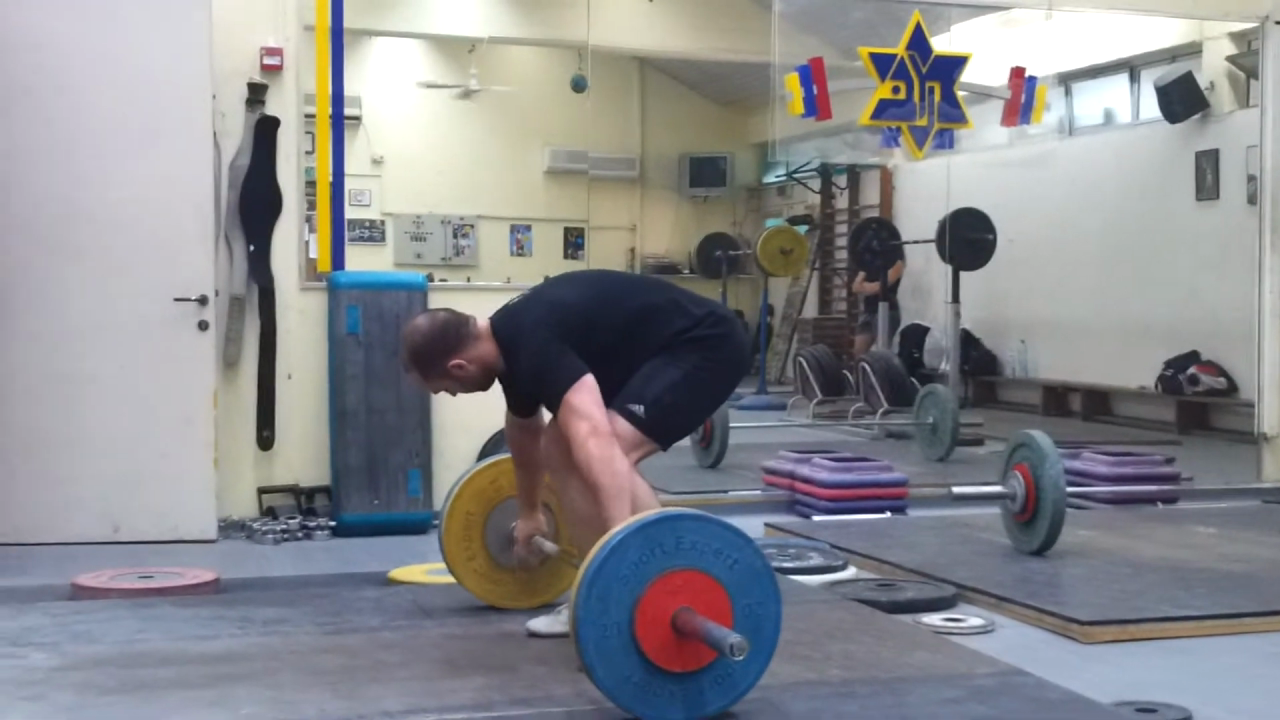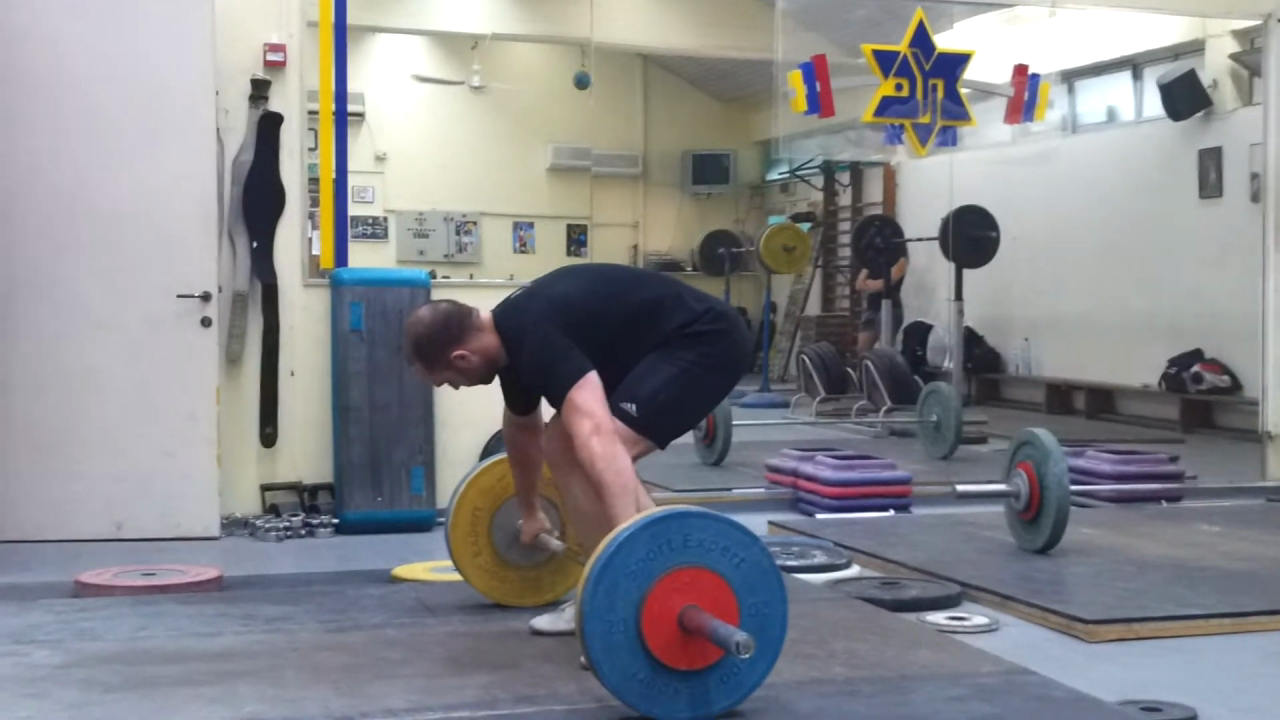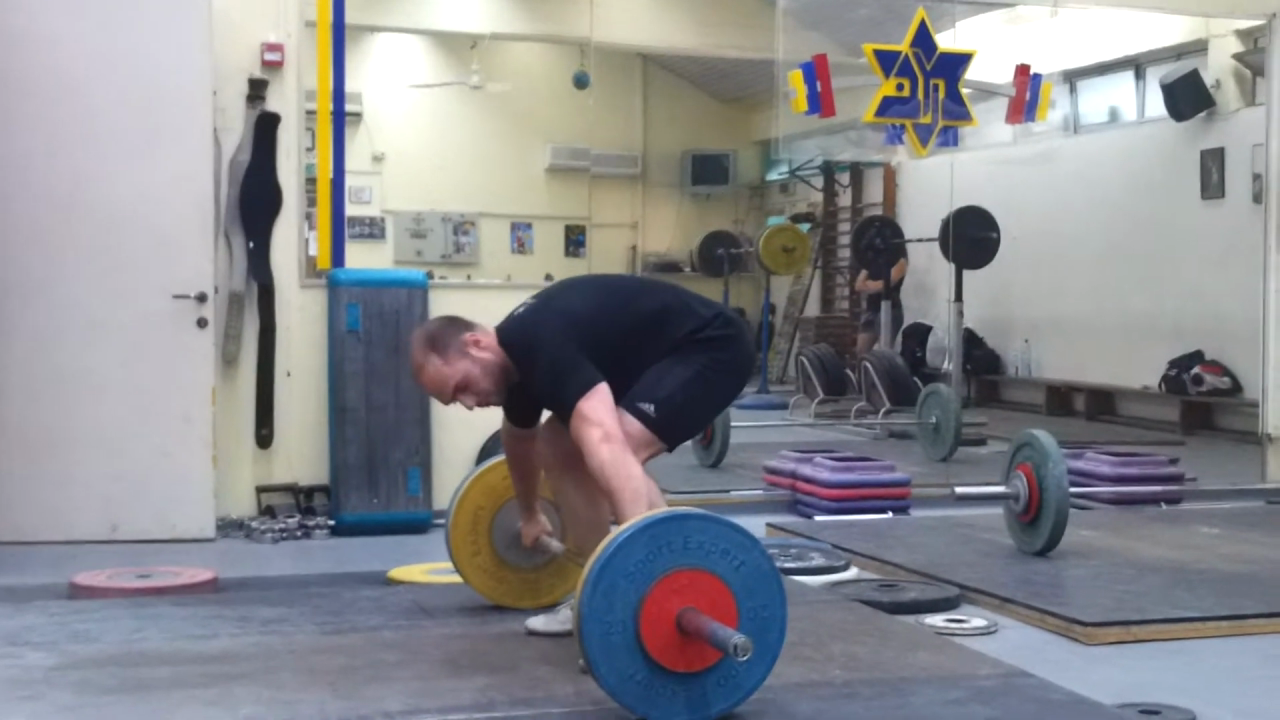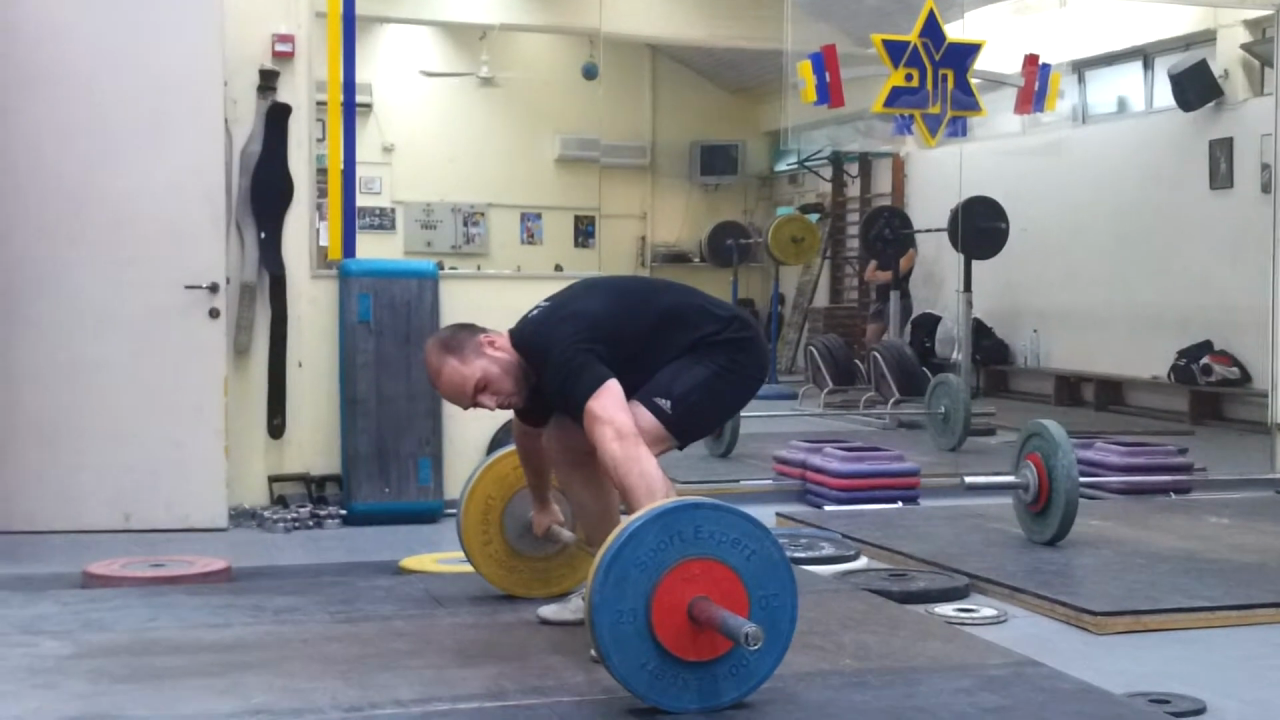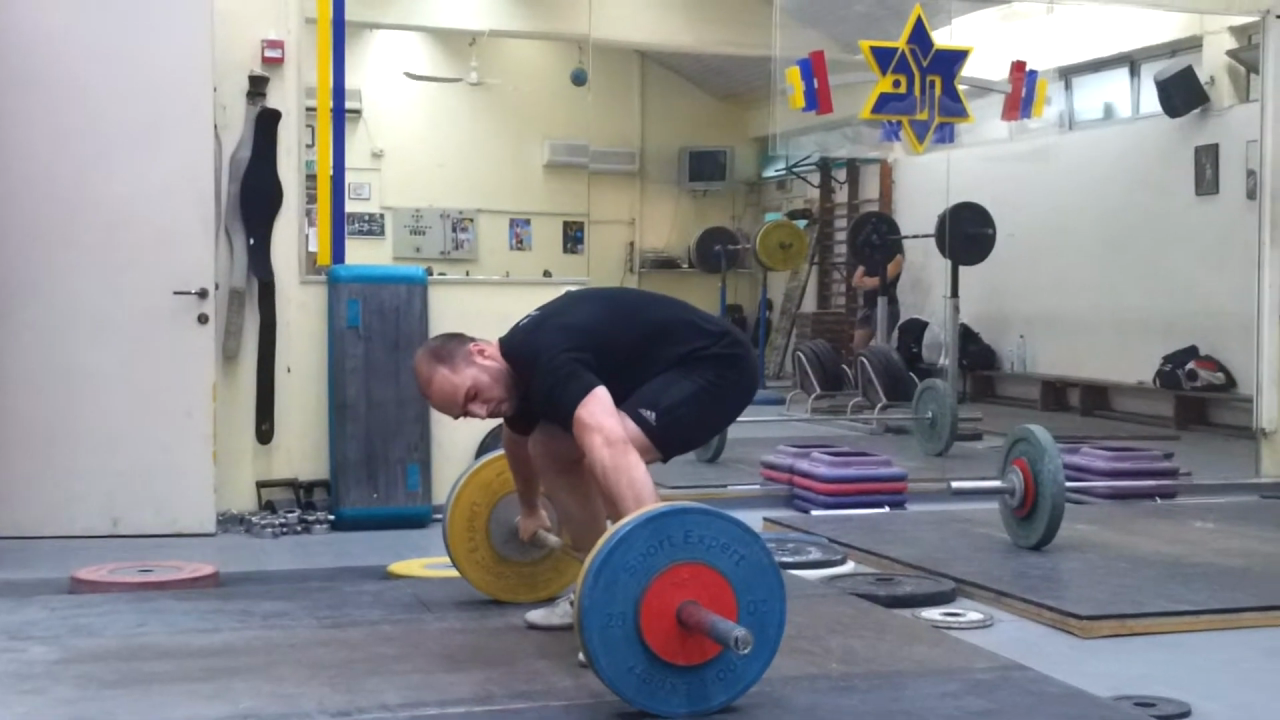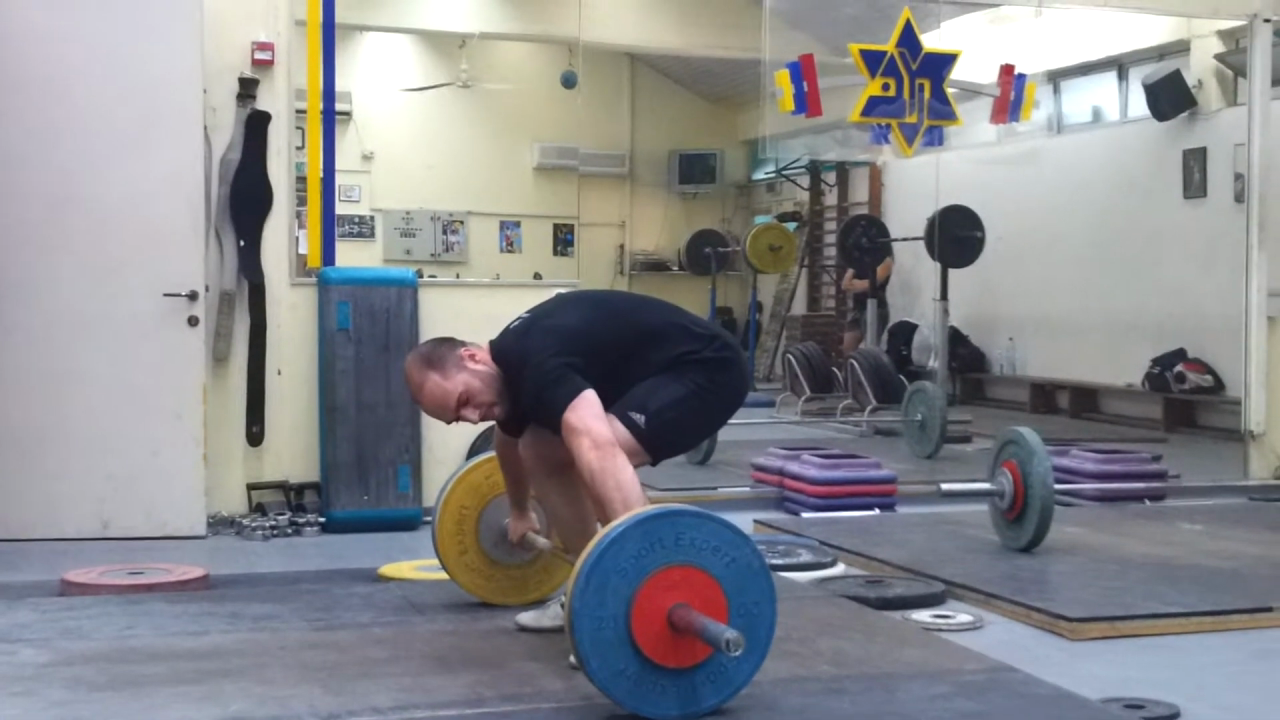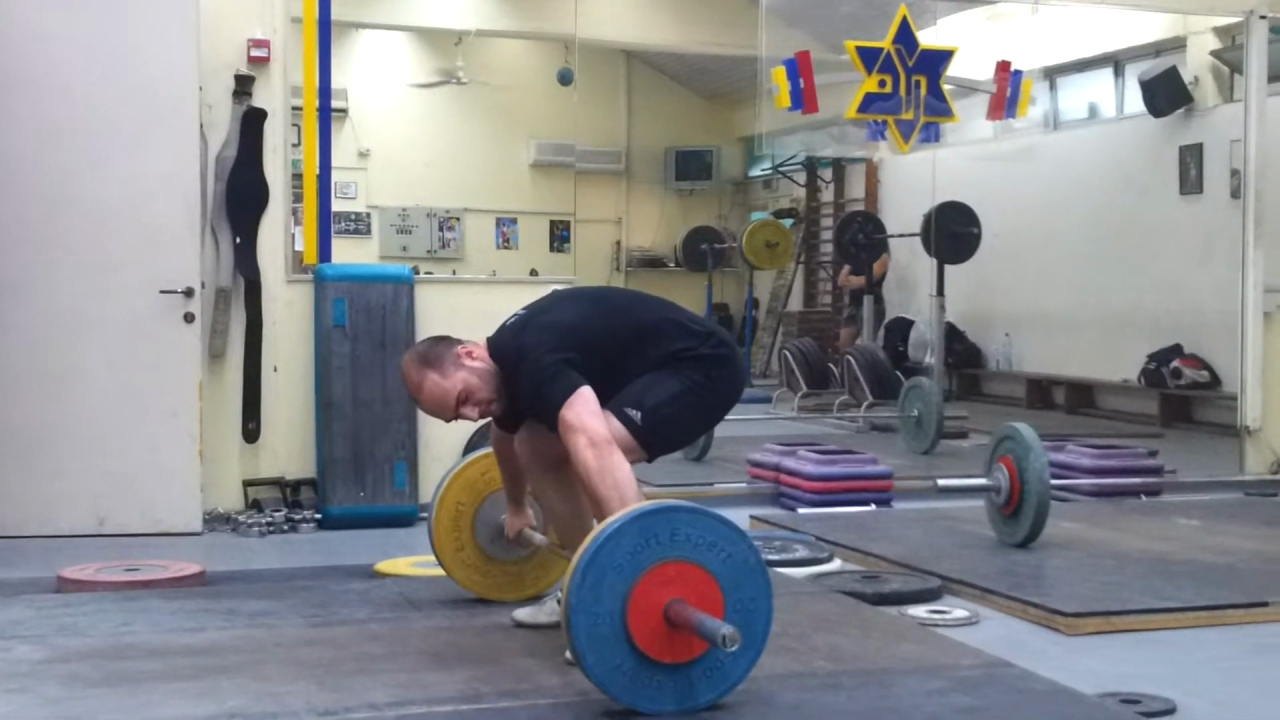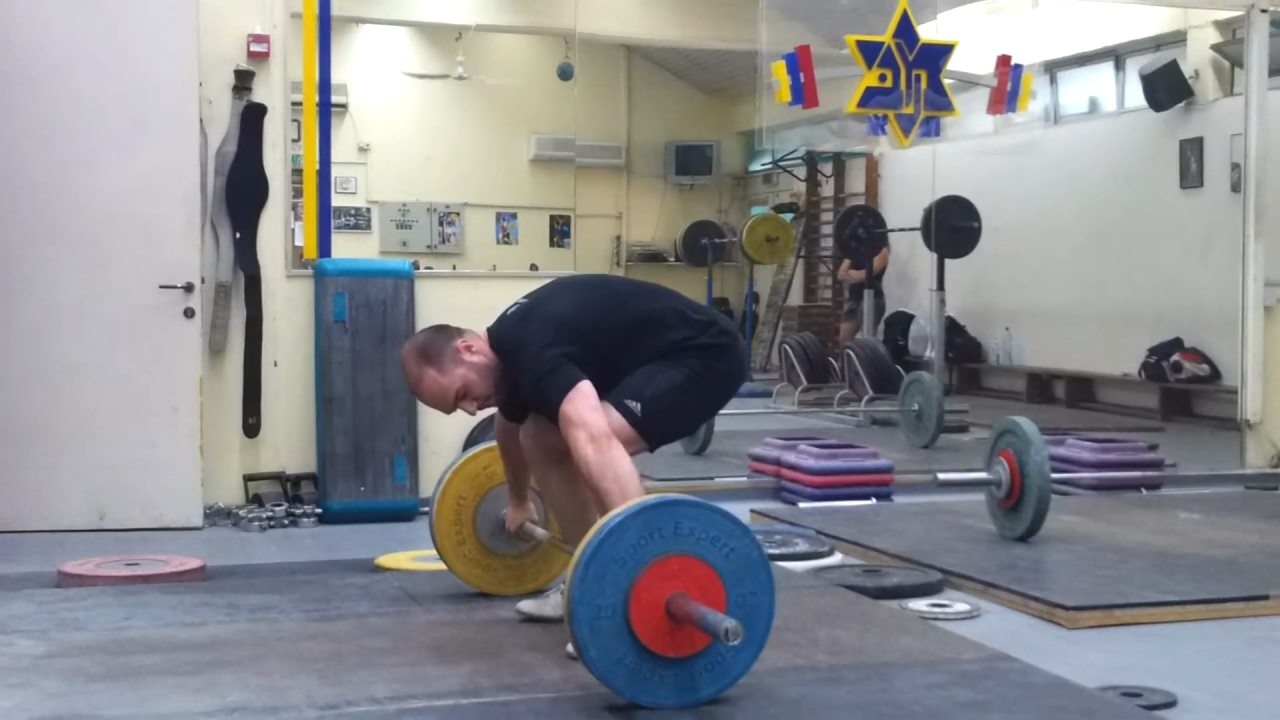
dt=0.3s
person 1, frame 1
left shoulder: (534, 344)
right shoulder: (511, 340)
left elbow: (593, 437)
right elbow: (525, 430)
right wrist: (529, 513)
left hip: (705, 344)
right hip: (656, 349)
left knee: (611, 453)
right knee: (557, 447)
person 1, frame 2
left shoulder: (537, 337)
right shoulder: (513, 335)
left elbow: (596, 435)
right elbow: (522, 427)
right wrist: (530, 512)
left hip: (706, 341)
right hip: (661, 343)
left knee: (592, 446)
right knee: (560, 445)
person 1, frame 3
left shoulder: (547, 350)
right shoulder: (516, 355)
left elbow: (605, 444)
right elbow: (520, 437)
right wrist: (529, 515)
left hip: (712, 348)
left knee: (613, 451)
right knee: (555, 447)
person 1, frame 4
left shoulder: (560, 353)
right shoulder: (530, 357)
left elbow: (619, 441)
right elbow: (530, 433)
right wrist: (542, 505)
left hip: (726, 349)
left knee: (621, 447)
right knee: (563, 442)
person 1, frame 5
left shoulder: (547, 362)
right shoulder: (520, 363)
left elbow: (610, 447)
right elbow: (519, 439)
right wrist: (530, 511)
left hip: (716, 367)
left knee: (606, 458)
right knee: (548, 449)
person 1, frame 6
left shoulder: (538, 364)
right shoulder: (511, 365)
left elbow: (598, 450)
right elbow: (509, 440)
right wrist: (520, 512)
left hip: (707, 368)
left knee: (592, 453)
right knee: (539, 449)
person 1, frame 7
left shoulder: (534, 361)
right shoulder: (508, 360)
left elbow: (595, 448)
right elbow: (508, 437)
right wrist: (516, 509)
left hip: (703, 366)
left knee: (591, 454)
right knee: (534, 446)
person 1, frame 8
left shoulder: (535, 354)
right shoulder: (508, 351)
left elbow: (595, 443)
right elbow: (510, 425)
right wrist: (519, 504)
left hip: (706, 354)
right hip: (649, 357)
left knee: (591, 442)
right knee: (539, 438)
